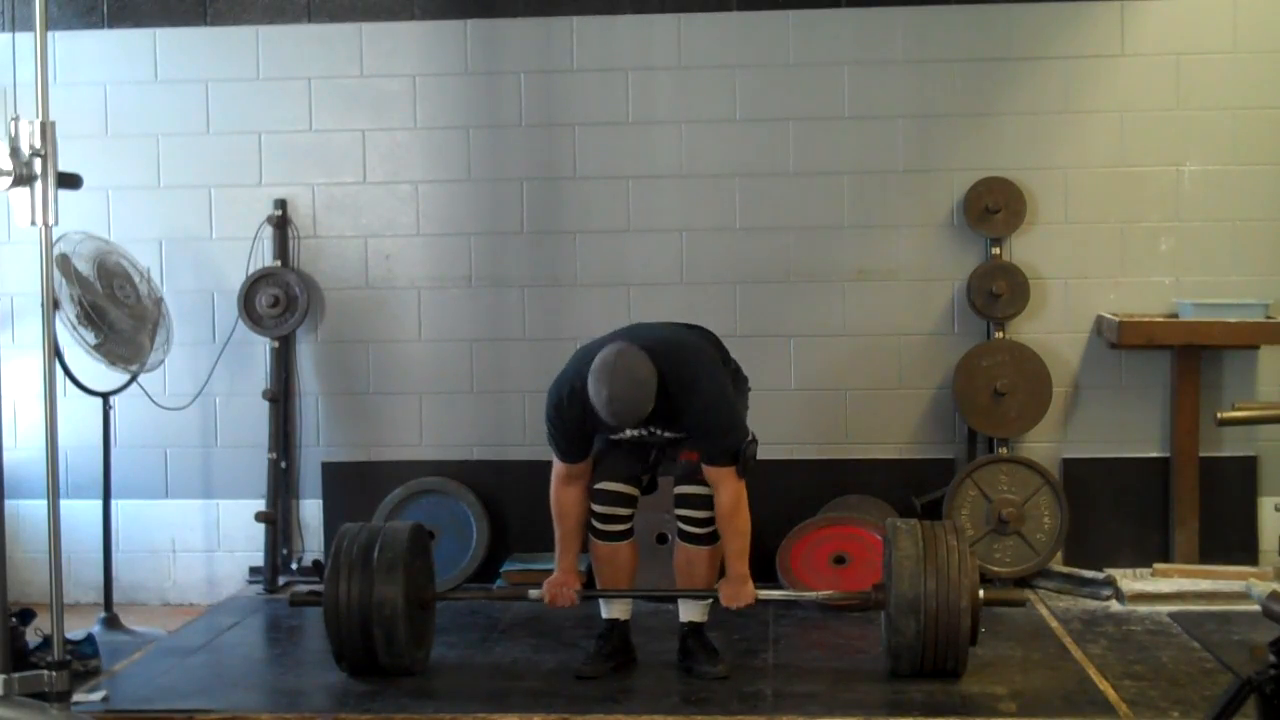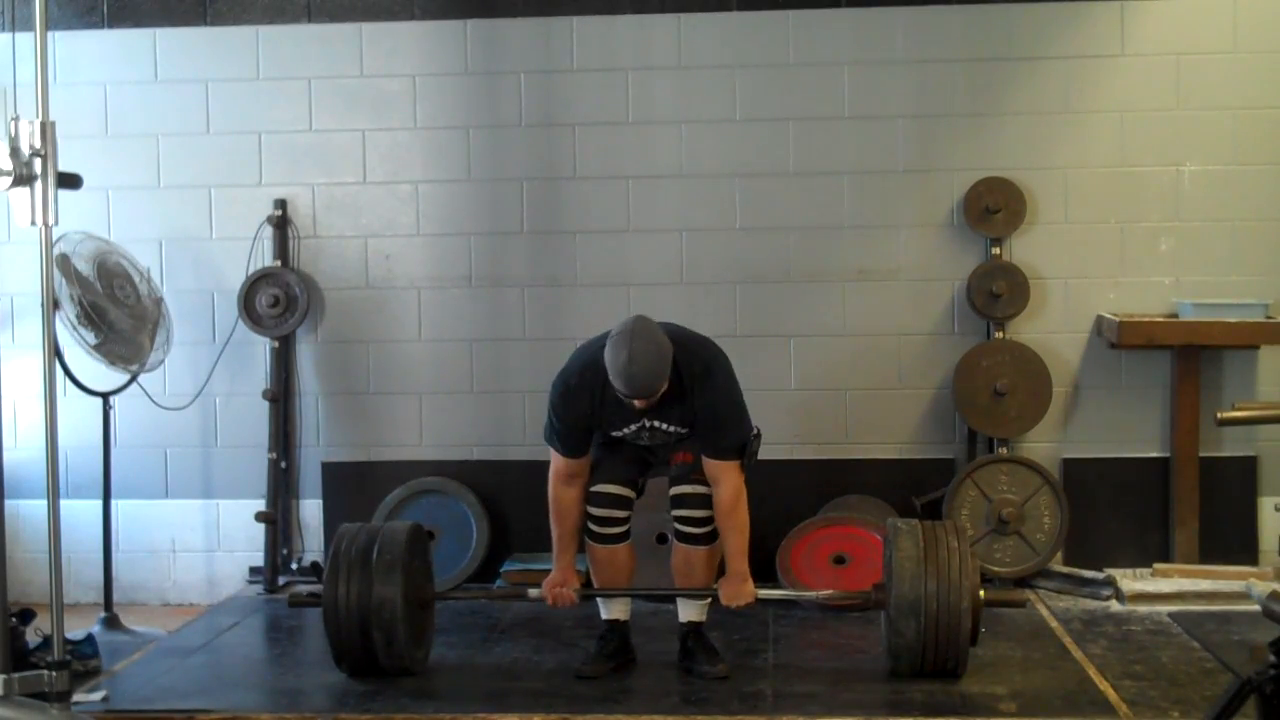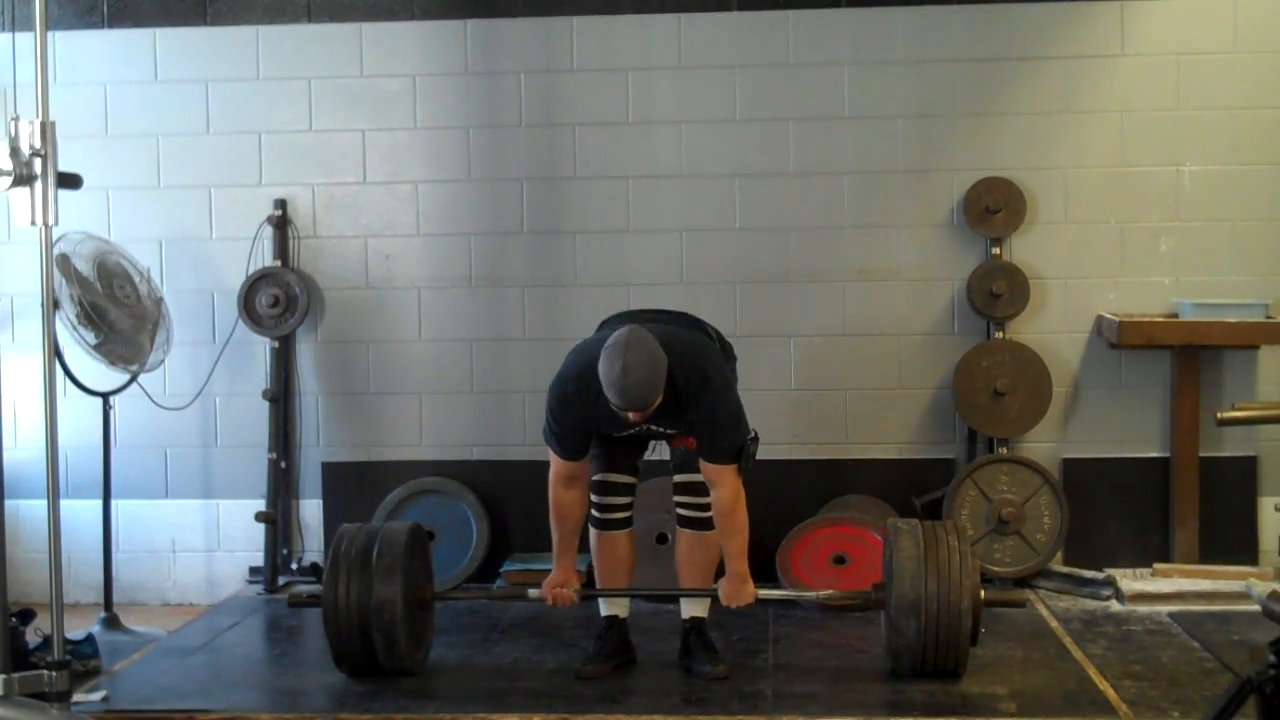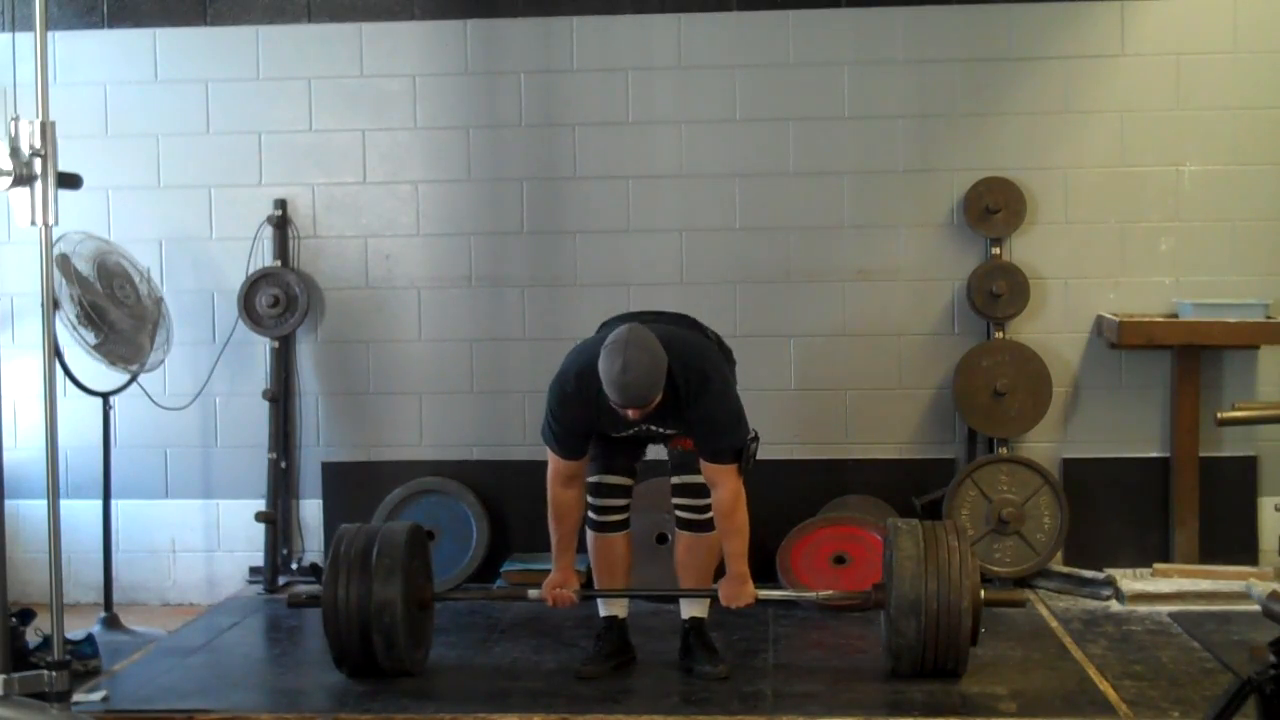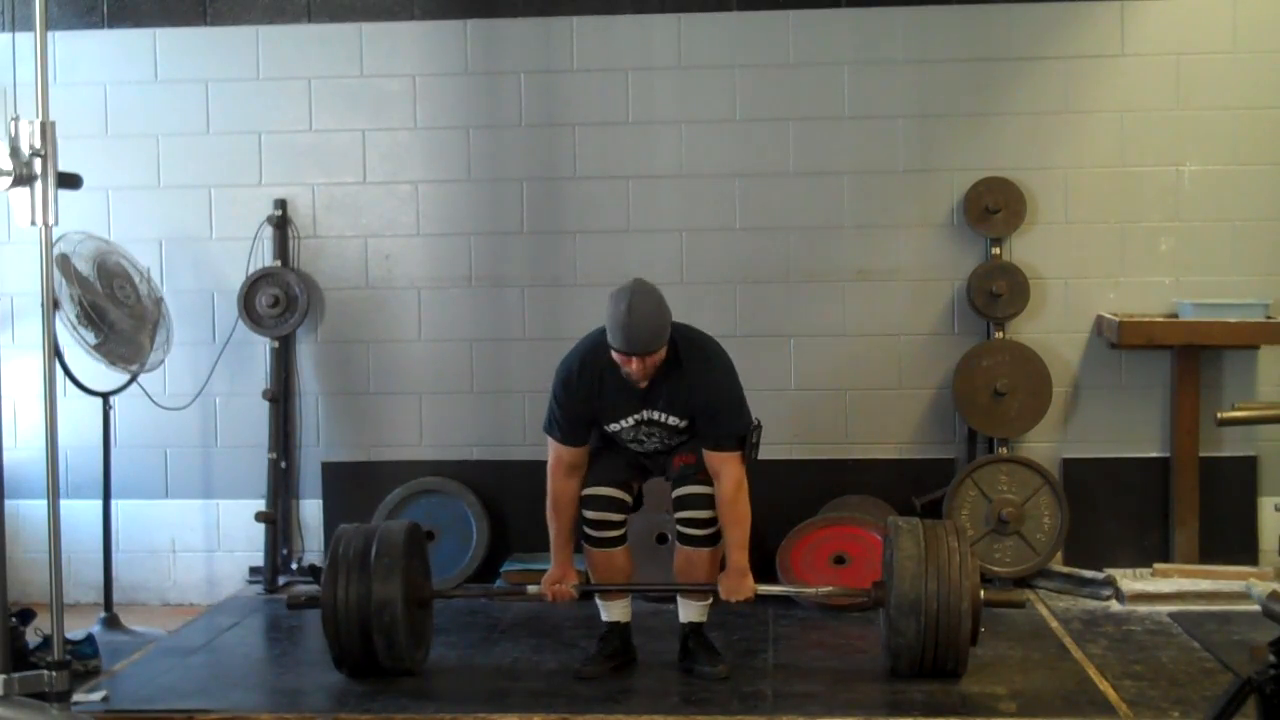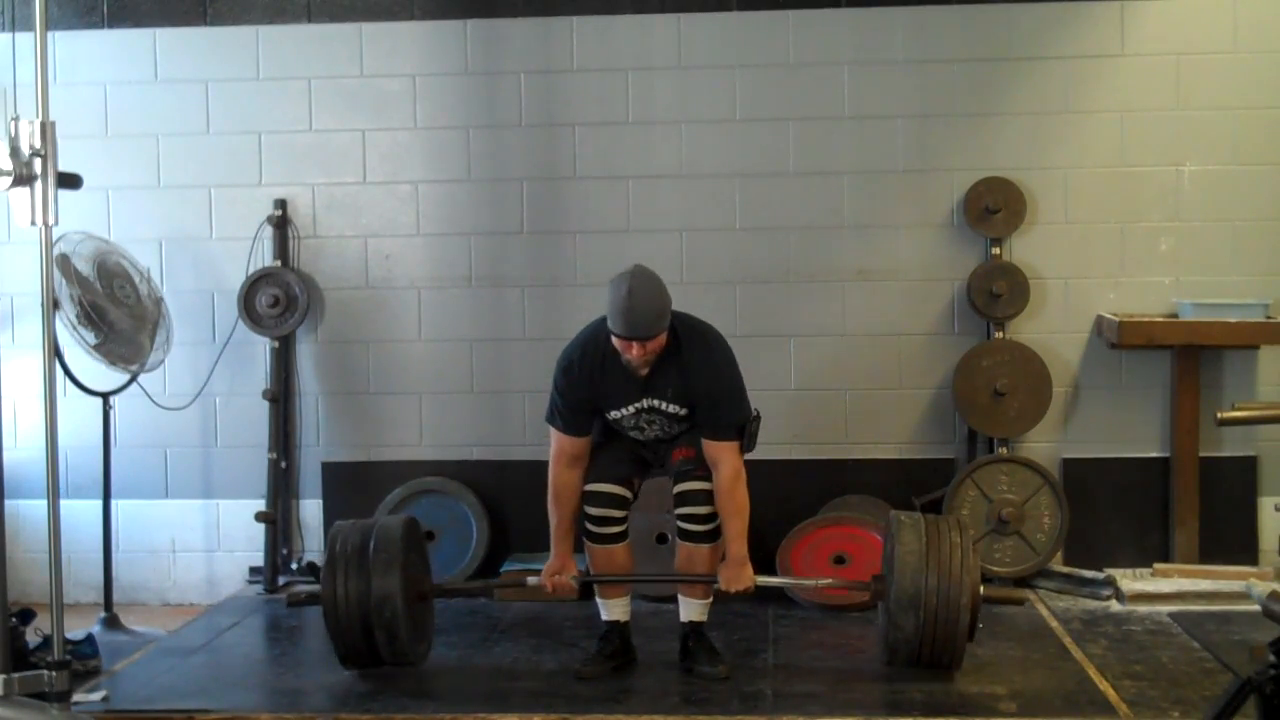
dt=0.3s
person 1, frame 1
left shoulder: (707, 389)
right shoulder: (569, 394)
left elbow: (729, 487)
right elbow: (570, 480)
left wrist: (738, 576)
right wrist: (565, 568)
left hip: (708, 406)
left knee: (698, 511)
right knee: (607, 508)
left ankle: (693, 635)
right ankle: (615, 635)
person 1, frame 2
left shoulder: (709, 375)
right shoulder: (576, 382)
left elbow: (727, 482)
right elbow: (567, 478)
left wrist: (738, 572)
right wrist: (563, 566)
left hip: (694, 433)
right hip: (616, 438)
left knee: (696, 513)
right knee: (602, 511)
left ankle: (692, 636)
right ankle: (615, 636)
person 1, frame 3
left shoulder: (707, 379)
right shoulder: (573, 385)
left elbow: (724, 485)
right elbow: (567, 482)
left wrist: (738, 573)
right wrist: (563, 567)
left hip: (690, 388)
left knee: (697, 498)
right knee: (607, 499)
left ankle: (694, 633)
right ankle: (613, 633)
person 1, frame 4
left shoulder: (707, 380)
right shoulder: (574, 385)
left elbow: (725, 485)
right elbow: (565, 480)
left wrist: (738, 573)
right wrist: (562, 567)
left hip: (687, 417)
left knee: (696, 499)
right knee: (603, 500)
left ankle: (694, 633)
right ankle: (613, 633)
person 1, frame 5
left shoulder: (707, 365)
right shoulder: (579, 370)
left elbow: (728, 474)
right elbow: (564, 470)
left wrist: (737, 567)
right wrist: (561, 562)
left hip: (692, 440)
right hip: (617, 443)
left knee: (700, 514)
right knee: (597, 513)
left ankle: (693, 635)
right ankle: (615, 634)
person 1, frame 6
left shoulder: (707, 354)
right shoulder: (580, 359)
left elbow: (726, 464)
right elbow: (567, 460)
left wrist: (737, 557)
right wrist: (560, 552)
left hip: (693, 431)
right hip: (618, 433)
left knee: (700, 508)
right knee: (599, 509)
left ankle: (694, 635)
right ankle: (615, 635)
